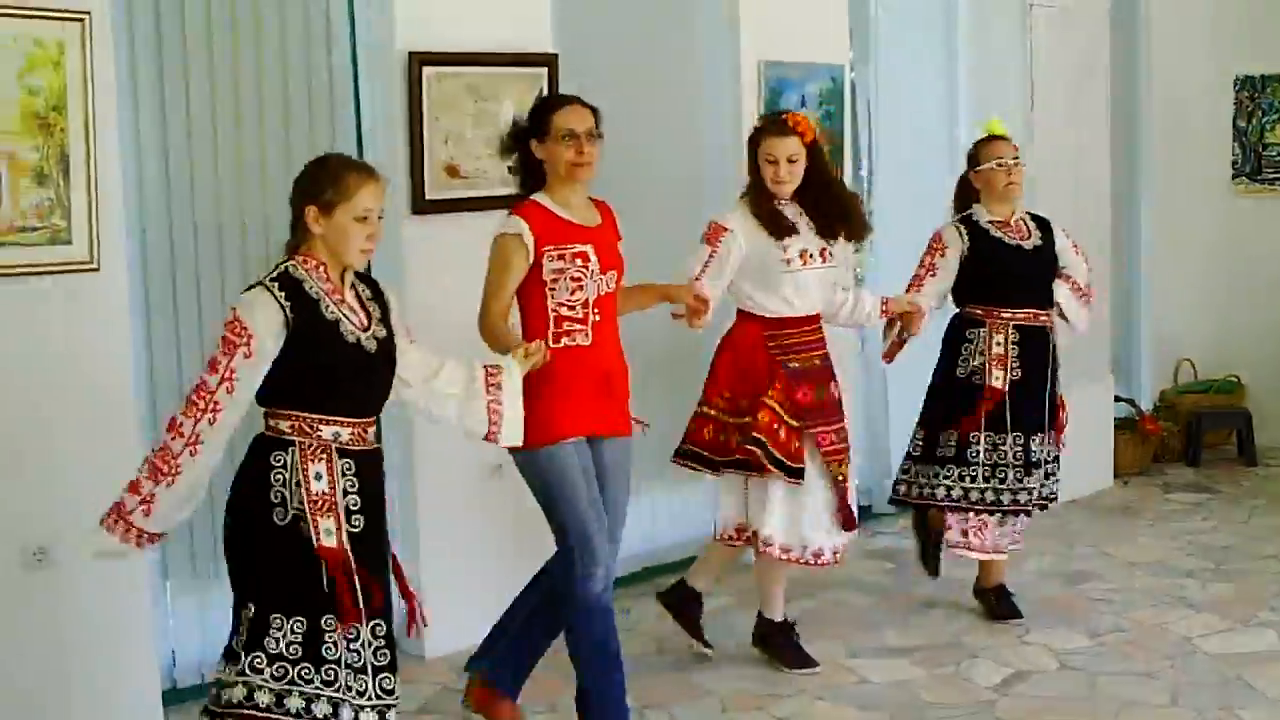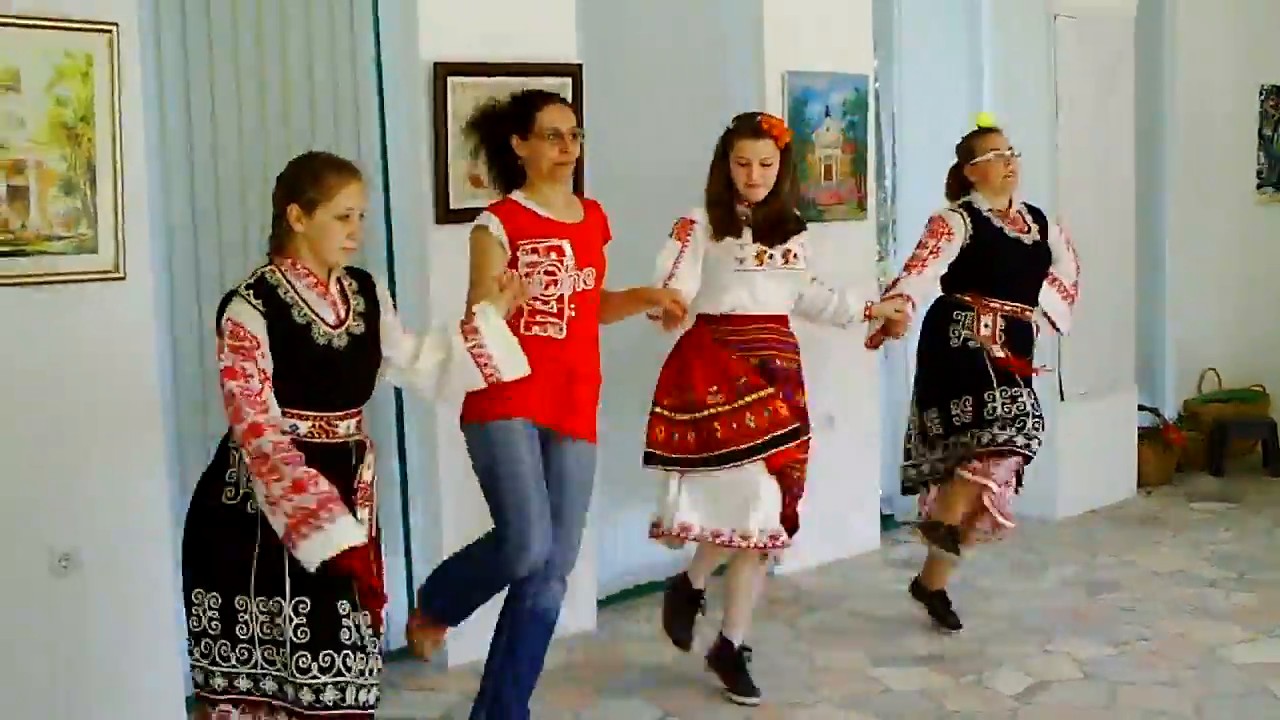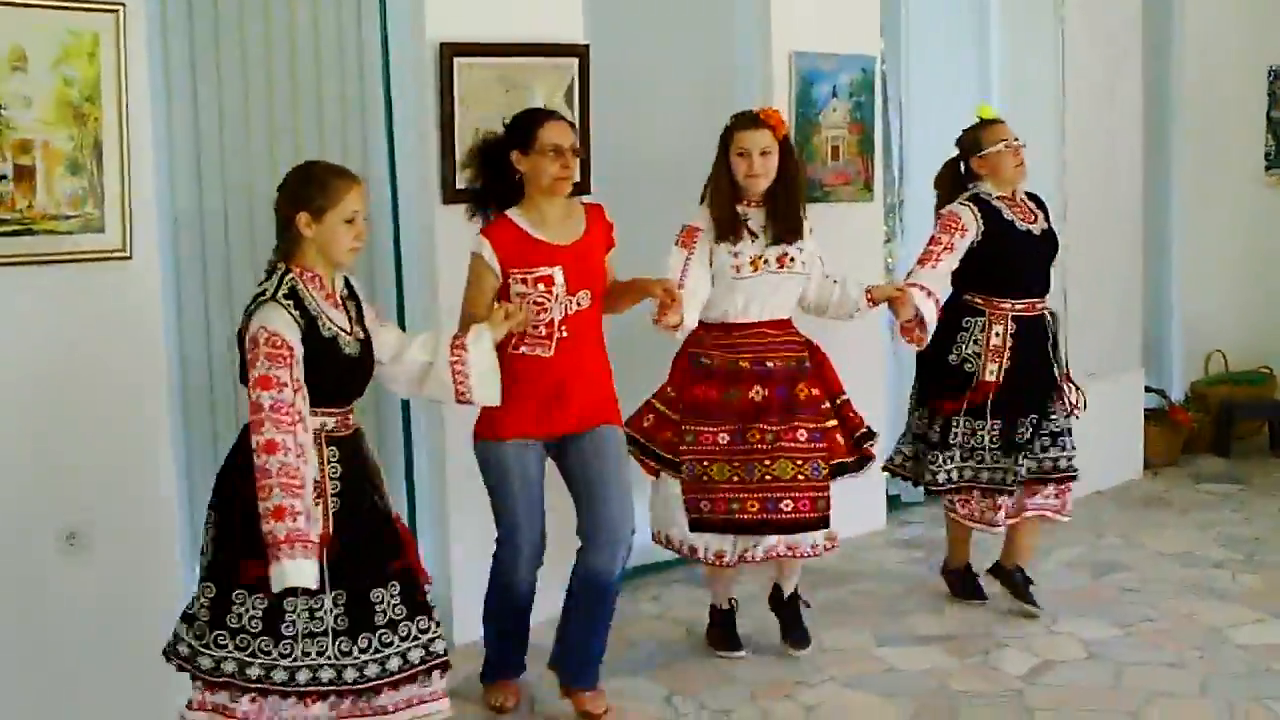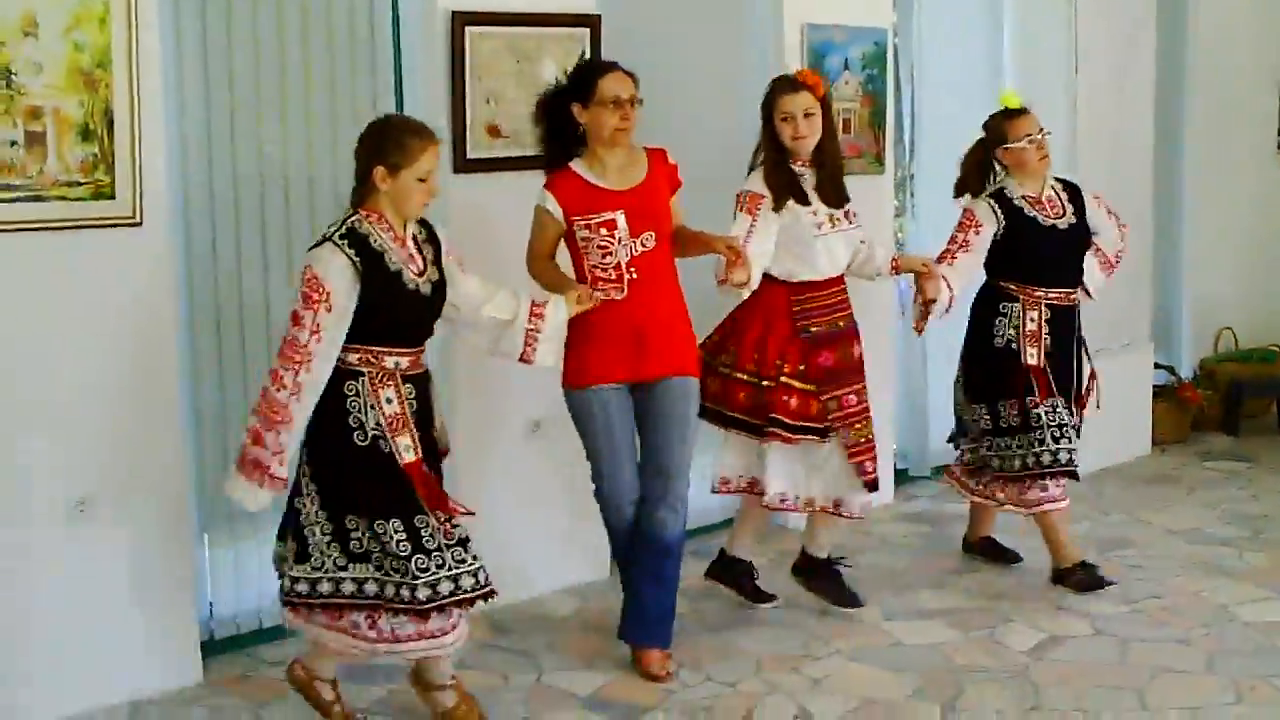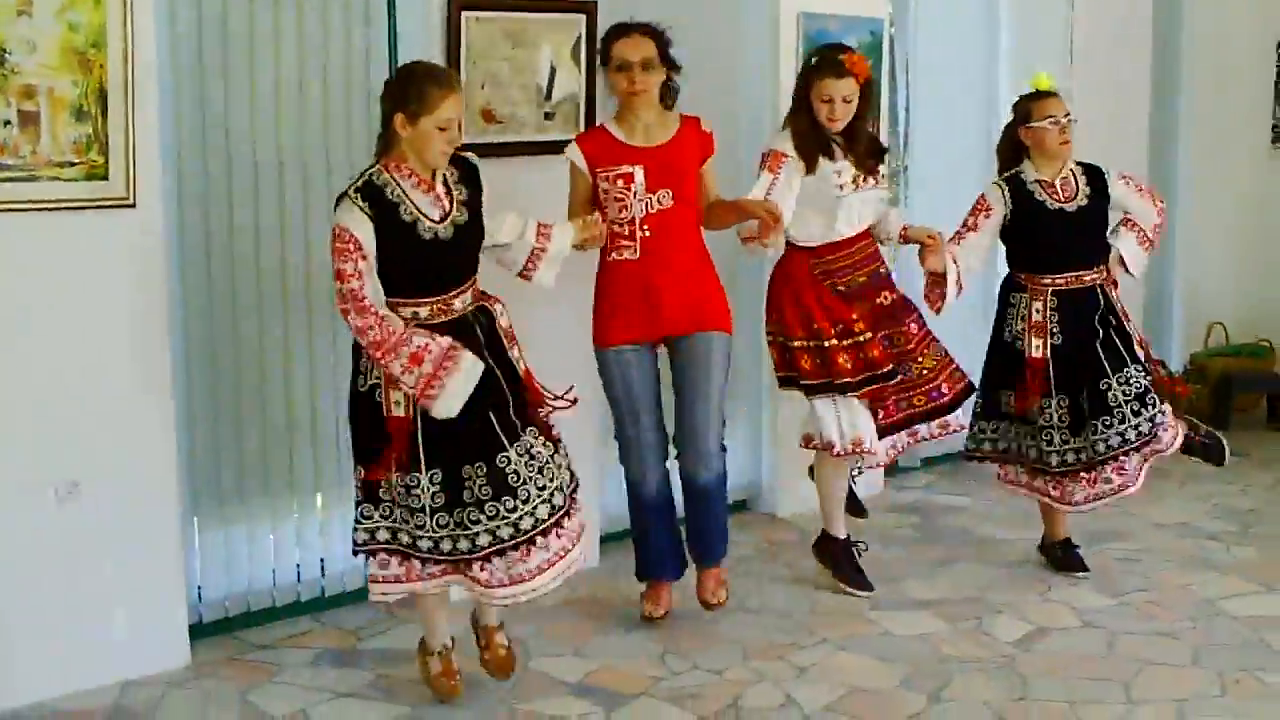
dt=0.4s
person 1, frame 1
left shoulder: (604, 217)
right shoulder: (523, 226)
right elbow: (493, 319)
left wrist: (669, 293)
right wrist: (519, 357)
left hip: (607, 404)
right hip: (547, 412)
left knee: (591, 558)
right knee: (590, 561)
person 1, frame 2
left shoulder: (593, 218)
right shoulder: (500, 223)
left wrist: (647, 296)
left hip: (575, 406)
right hip: (505, 399)
left knee: (552, 569)
right knee: (524, 543)
right ankle: (435, 604)
person 1, frame 3
left shoulder: (597, 222)
right shoulder: (497, 240)
right elbow: (472, 327)
left wrist: (645, 288)
left hip: (589, 405)
right hip: (513, 412)
left knee: (613, 531)
right knee: (520, 551)
left ankle: (579, 669)
right ankle: (501, 670)
person 1, frame 4
left shoulder: (662, 169)
right shoulder: (562, 191)
right elbow: (539, 262)
left wrist: (711, 241)
right wrist: (571, 291)
left hip: (669, 350)
right hip: (597, 356)
left knee: (668, 489)
right knee: (619, 490)
left ankle: (648, 632)
right ankle: (640, 593)
person 1, frame 5
left shoulder: (695, 135)
right shoulder: (590, 149)
right elbow: (576, 228)
left wrist: (748, 208)
left hip: (696, 304)
right hip: (622, 314)
left knee: (699, 443)
right knee: (642, 450)
left ankle: (709, 556)
right ankle: (659, 572)
person 2, frame 1
left shoulder: (372, 299)
right shoulder: (271, 303)
left elbow: (424, 379)
right elbow: (209, 412)
left wrist: (511, 371)
right wrist: (144, 509)
left hip: (356, 491)
right hip: (291, 497)
left knee: (344, 667)
right knee: (301, 665)
person 2, frame 2
left shoulder: (365, 294)
right shoulder: (250, 307)
left elbow: (415, 364)
right elbow: (258, 427)
left wrist: (487, 316)
right wrist: (311, 514)
left hip: (345, 483)
right hip: (270, 492)
left knee: (330, 639)
right knee: (262, 651)
person 2, frame 3
left shoulder: (343, 294)
right shoulder: (277, 315)
left elbow: (402, 360)
right elbow: (279, 435)
left wrist: (486, 336)
right wrist: (291, 544)
left hip: (342, 472)
right hip: (283, 482)
left knee: (373, 602)
right knee: (267, 634)
person 2, frame 4
left shoulder: (424, 240)
right shoulder: (341, 256)
left elbow: (478, 306)
right elbow: (301, 358)
left wrist: (562, 307)
right wrist: (266, 455)
left hip: (407, 410)
right hip: (363, 417)
left knee: (370, 560)
right knee: (420, 549)
left ankle: (315, 668)
person 2, frame 5
left shoulder: (464, 176)
right shoulder: (360, 208)
left elbow: (498, 233)
right elbow: (363, 311)
left wrist: (569, 233)
right wrist: (436, 363)
left hip: (477, 352)
right hip: (404, 370)
left knee: (503, 481)
right knee: (424, 503)
left ankle: (490, 620)
right ankle: (436, 643)
person 3, frame 1
left shoulder: (819, 219)
right shoulder: (738, 222)
right elbow: (704, 284)
left wrist: (884, 306)
right wrist: (696, 310)
left hip: (807, 358)
right hip: (760, 358)
left knee: (804, 489)
right knee: (784, 495)
left ankle: (688, 591)
right ankle: (774, 624)
person 3, frame 2
left shoulder: (789, 225)
right shoulder: (700, 222)
left elbow: (806, 294)
right elbow: (673, 285)
left wrist: (870, 308)
right wrist: (670, 309)
left hip: (778, 359)
right hip: (716, 357)
left knee: (761, 506)
right knee: (746, 489)
left ankle: (728, 647)
right ankle: (691, 582)
person 3, frame 3
left shoulder: (794, 219)
right shoulder: (705, 223)
left elbow: (814, 288)
right elbow: (687, 292)
left wrist: (871, 294)
right wrist: (674, 313)
left hip: (786, 364)
right hip: (719, 366)
left knee: (792, 497)
right knee: (722, 495)
left ankle: (786, 595)
right ankle: (721, 610)
person 3, frame 4
left shoulder: (829, 180)
right shoulder: (764, 186)
right elbow: (746, 255)
left wrist: (898, 262)
right wrist: (737, 272)
left hip: (830, 318)
right hip: (786, 323)
left knee: (786, 455)
right knee: (829, 449)
left ankle: (734, 560)
right ankle: (816, 560)
person 3, frame 5
left shoulder: (860, 144)
right shoulder: (788, 150)
right elbow: (767, 209)
left wrist: (908, 231)
right wrist: (759, 229)
left hip: (865, 273)
right hip: (814, 281)
left knee: (901, 383)
right knee: (846, 403)
left ankle: (835, 477)
right ankle: (834, 539)
person 4, frame 1
left shoulder: (1046, 230)
right shoulder: (958, 233)
left elbow: (1077, 278)
right elbow: (925, 290)
left wrist: (1059, 307)
right wrist: (908, 323)
left hip: (1035, 357)
right hip: (979, 356)
left knee: (1017, 466)
right knee: (979, 461)
right ankle: (990, 580)
person 4, frame 2
left shoulder: (1038, 220)
right shoulder: (955, 220)
left elbow: (1067, 268)
right elbow: (920, 271)
left wrist: (1036, 309)
right wrist: (897, 311)
left hip: (1011, 345)
right hip: (964, 338)
left knee: (982, 455)
right knee: (1003, 425)
left ankle: (932, 581)
right ankle: (943, 518)
person 4, frame 3
left shoulder: (1037, 207)
right shoulder: (964, 214)
right elbow: (933, 267)
left wrist: (1034, 301)
right wrist: (911, 301)
left hip: (1029, 343)
right hip: (977, 343)
left knee: (1040, 458)
right knee: (976, 455)
left ankle: (1013, 563)
right ankle: (958, 563)
person 4, frame 4
left shoulder: (1072, 194)
right shoulder: (988, 208)
left elbow: (1113, 234)
right elbow: (956, 262)
left wrist: (1083, 277)
right wrist: (931, 291)
left hip: (1059, 329)
right hip: (1012, 333)
left knee: (1020, 445)
right knee: (1037, 441)
left ankle: (978, 534)
right ankle: (1066, 560)
person 4, frame 5
left shoulder: (1099, 180)
right shoulder: (1004, 193)
left elbow: (1150, 209)
right elbow: (964, 246)
left wrist: (1119, 253)
right wrist: (937, 260)
left hip: (1096, 311)
right hip: (1036, 320)
left knee: (1129, 404)
right knee: (1047, 428)
left ankle: (1183, 432)
right ankle: (1056, 538)
